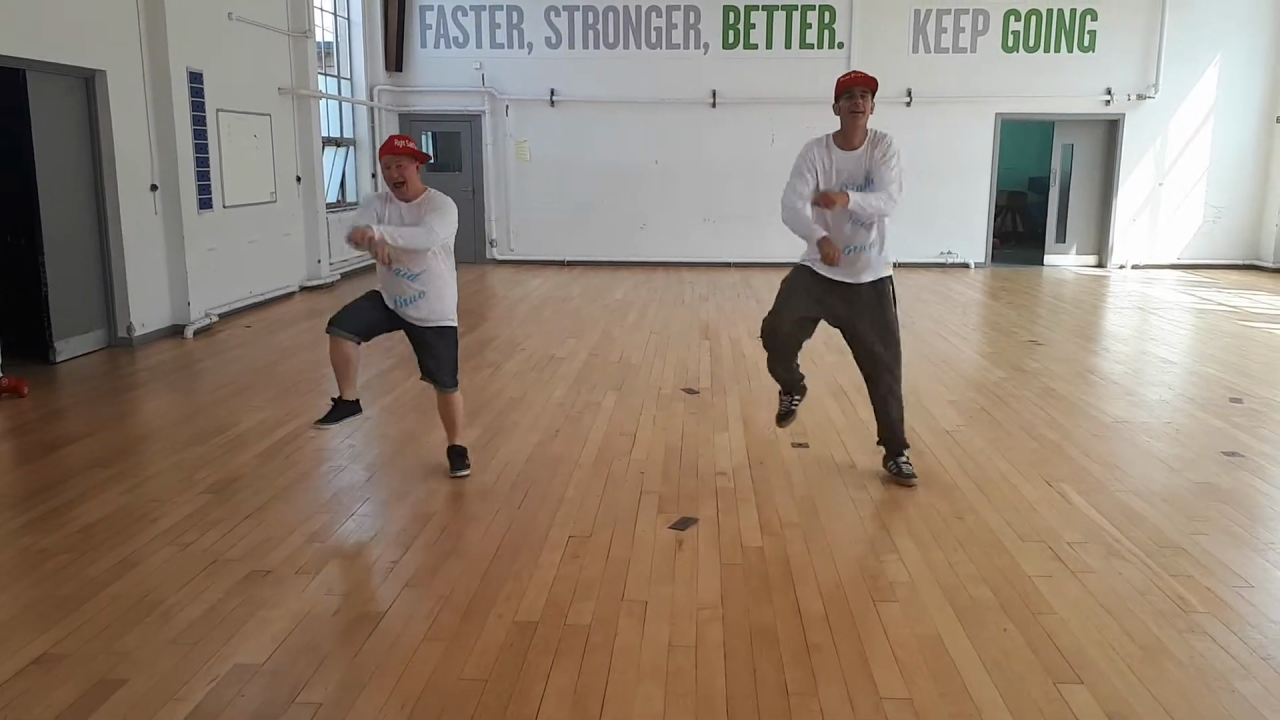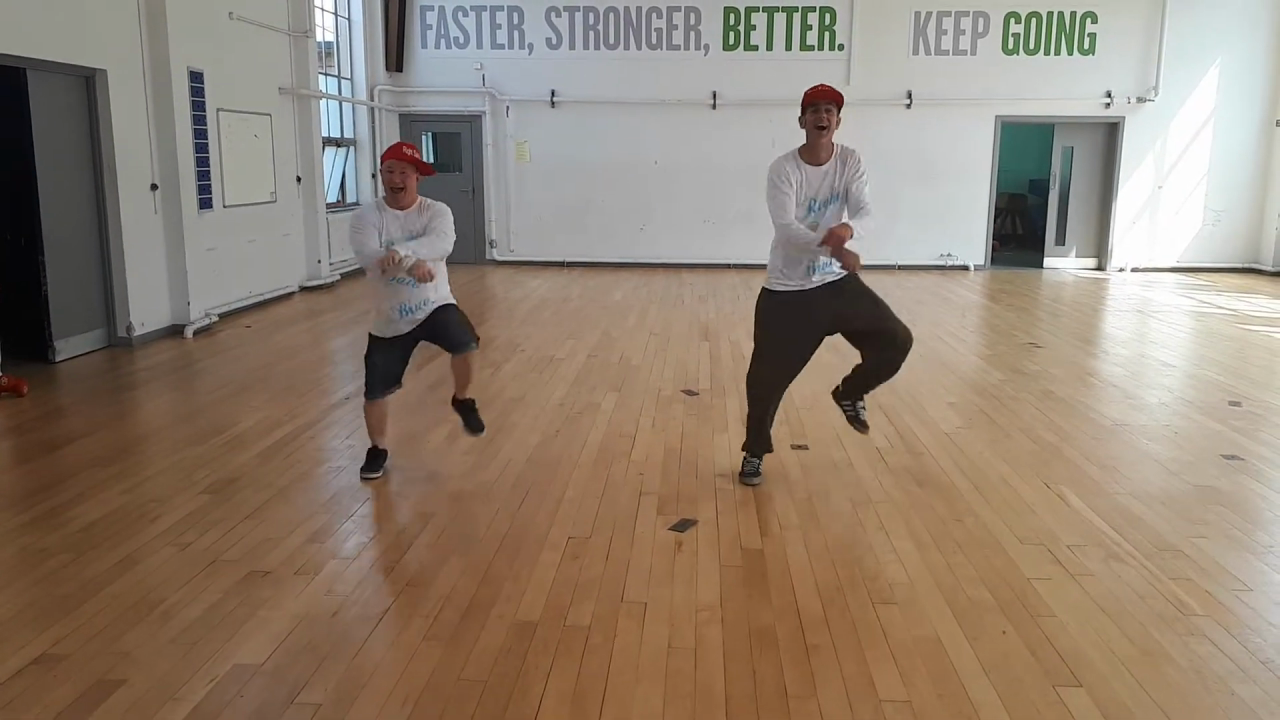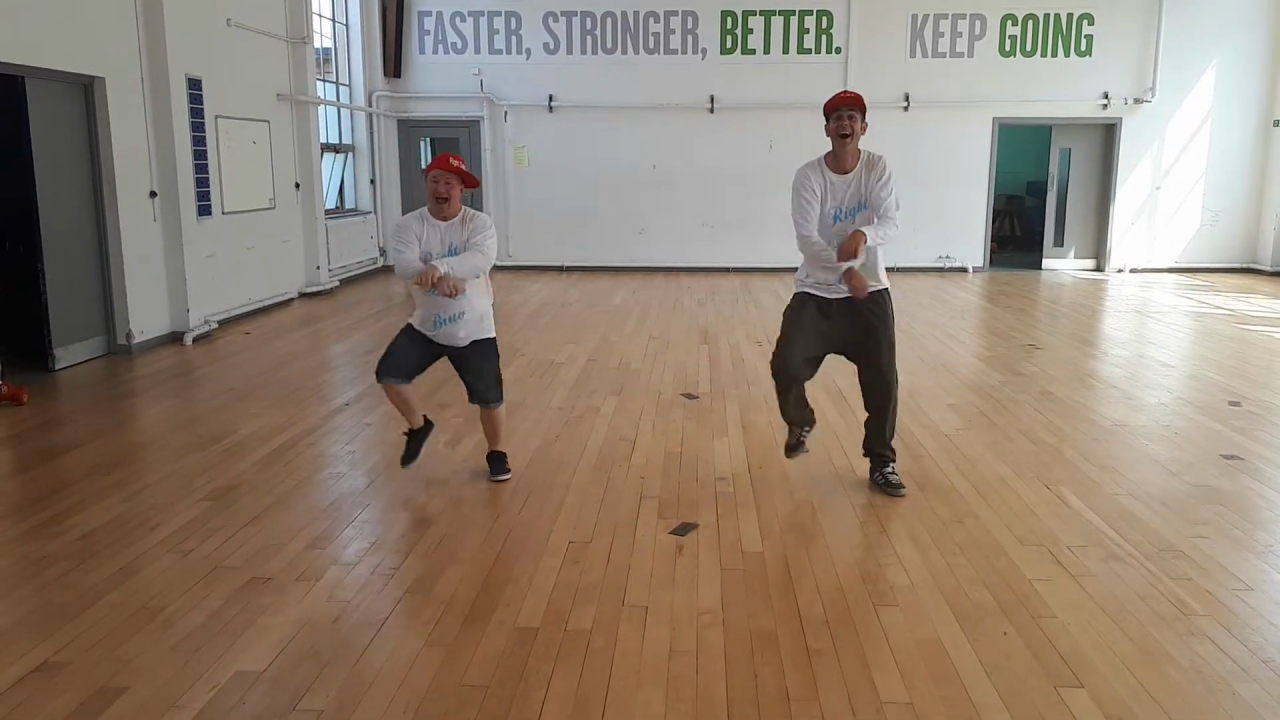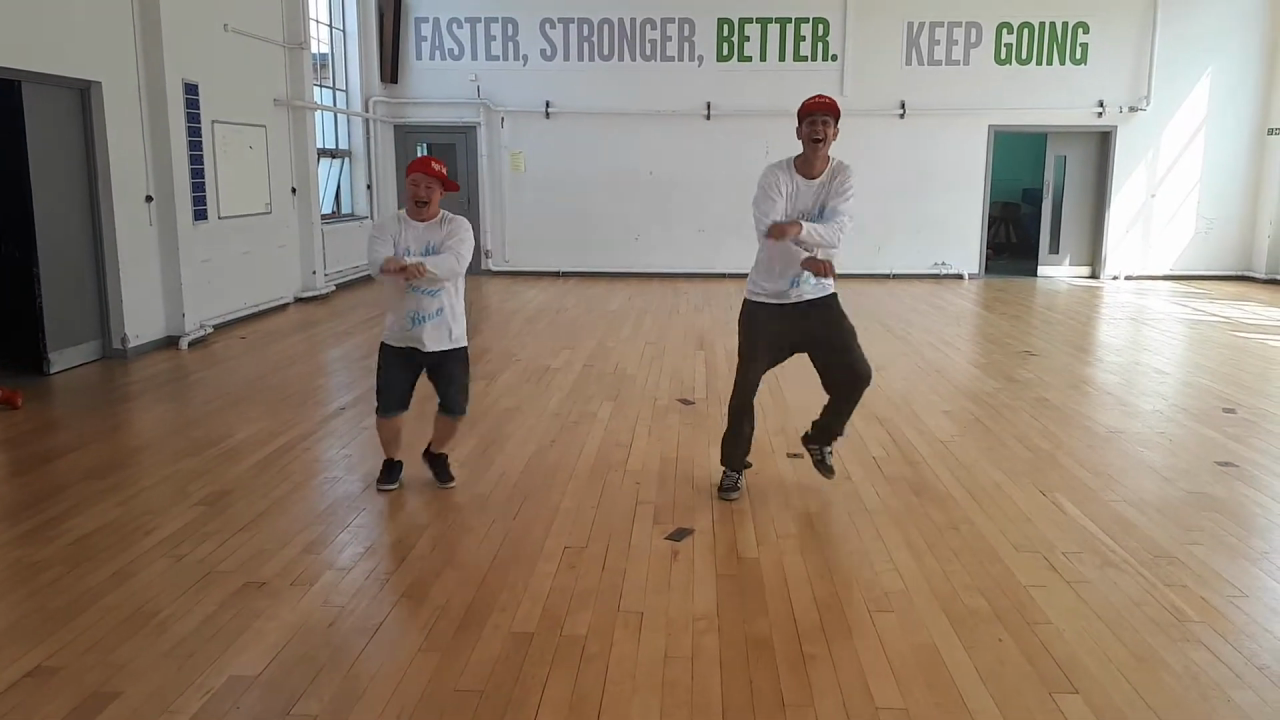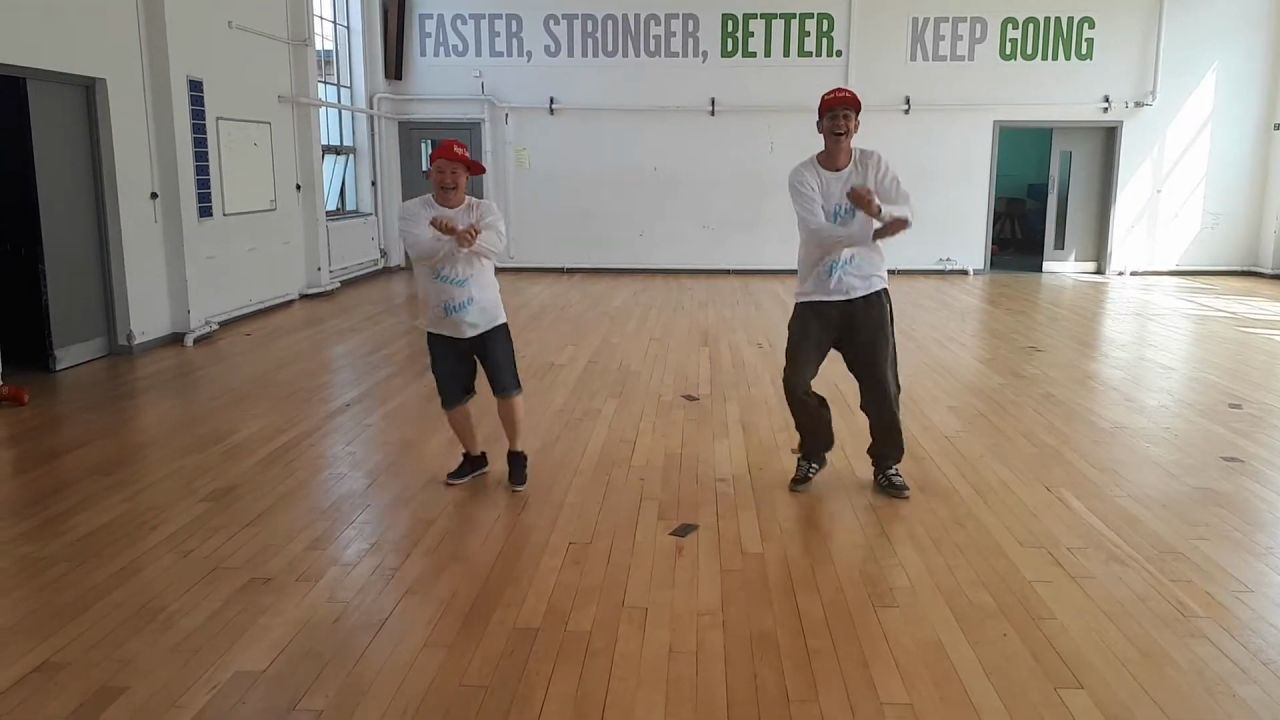
dt=0.4s
person 1, frame 1
left shoulder: (884, 146)
right shoulder: (815, 150)
left elbow: (887, 200)
right elbow: (790, 210)
left wrist: (846, 200)
right wrist: (820, 239)
left hip: (871, 278)
right hip: (818, 269)
left knee: (884, 367)
right knee: (776, 331)
left ankle: (895, 452)
right ankle: (792, 388)
person 1, frame 2
left shoulder: (849, 159)
right shoulder: (782, 169)
left elbow: (862, 213)
right elbow: (786, 230)
left wrist: (846, 229)
right wrist: (829, 246)
left hip: (837, 280)
right hip: (786, 289)
left knee: (897, 341)
right knee: (767, 376)
left ankle: (851, 394)
right ankle: (755, 452)
person 1, frame 3
left shoulder: (878, 167)
right shoulder: (809, 175)
left elbow: (889, 224)
right elbow: (806, 236)
left wrist: (863, 236)
right wrist: (842, 270)
left hip: (870, 292)
right hip: (814, 292)
left knee: (882, 382)
right knee: (786, 367)
left ankle: (882, 463)
right ankle: (800, 420)
person 1, frame 4
left shoulder: (843, 174)
right shoulder: (772, 177)
left elbow: (836, 232)
right elbow: (768, 236)
left wrist: (799, 229)
right wrist: (804, 259)
left hip: (819, 297)
right hip: (766, 300)
left knee: (855, 376)
right knee: (746, 385)
left ankle: (821, 440)
right ankle: (733, 466)
person 1, frame 5
left shoulder: (874, 164)
right shoulder: (802, 176)
left elbow: (905, 212)
right elbow: (819, 234)
left wrist: (875, 205)
right wrist: (877, 230)
left hip: (867, 295)
right hip: (815, 298)
left knee: (881, 386)
right knee: (796, 383)
left ankle: (886, 465)
right ankle: (815, 451)
person 2, frame 1
left shoulder: (442, 207)
right shoulder: (377, 203)
left elbow: (424, 239)
right elbow: (356, 234)
left wrist: (377, 234)
right wrist: (371, 240)
left hip: (435, 312)
right hip: (388, 299)
left knee: (446, 385)
right knee: (341, 330)
left ankle: (456, 447)
right ankle: (346, 402)
person 2, frame 2
left shoulder: (435, 212)
right shoulder: (365, 217)
left elbow: (443, 243)
right elbow: (369, 258)
left wrist: (401, 255)
right wrist: (412, 262)
left hip: (435, 306)
right hip: (390, 319)
left knee: (465, 345)
right knee: (376, 393)
left ankle: (464, 401)
right ankle: (378, 451)
person 2, frame 3
left shoulder: (480, 224)
right shoulder: (410, 225)
left elbow: (480, 261)
right elbow: (402, 263)
left wrist: (438, 270)
right wrist: (431, 276)
left hip: (474, 329)
right hip: (425, 325)
left knee: (490, 400)
right knee: (389, 377)
left ankle: (496, 454)
right ankle: (417, 427)
person 2, frame 4
left shoulder: (458, 226)
right shoulder: (388, 225)
left elbow: (456, 262)
right elbow: (376, 262)
left wrist: (415, 265)
right wrist: (399, 268)
left hip: (447, 334)
right hip: (398, 336)
left knee: (453, 409)
right knee: (389, 410)
left ankle: (437, 453)
right ankle: (392, 462)
person 2, frame 5
left shoulder: (485, 210)
right shoulder: (413, 211)
left elbow: (494, 243)
right elbow: (417, 247)
left wrist: (451, 230)
right wrist: (457, 235)
left hip: (486, 318)
right hip: (441, 325)
left knee: (507, 391)
right knee: (453, 400)
left ankle: (516, 455)
right ankle: (473, 457)
